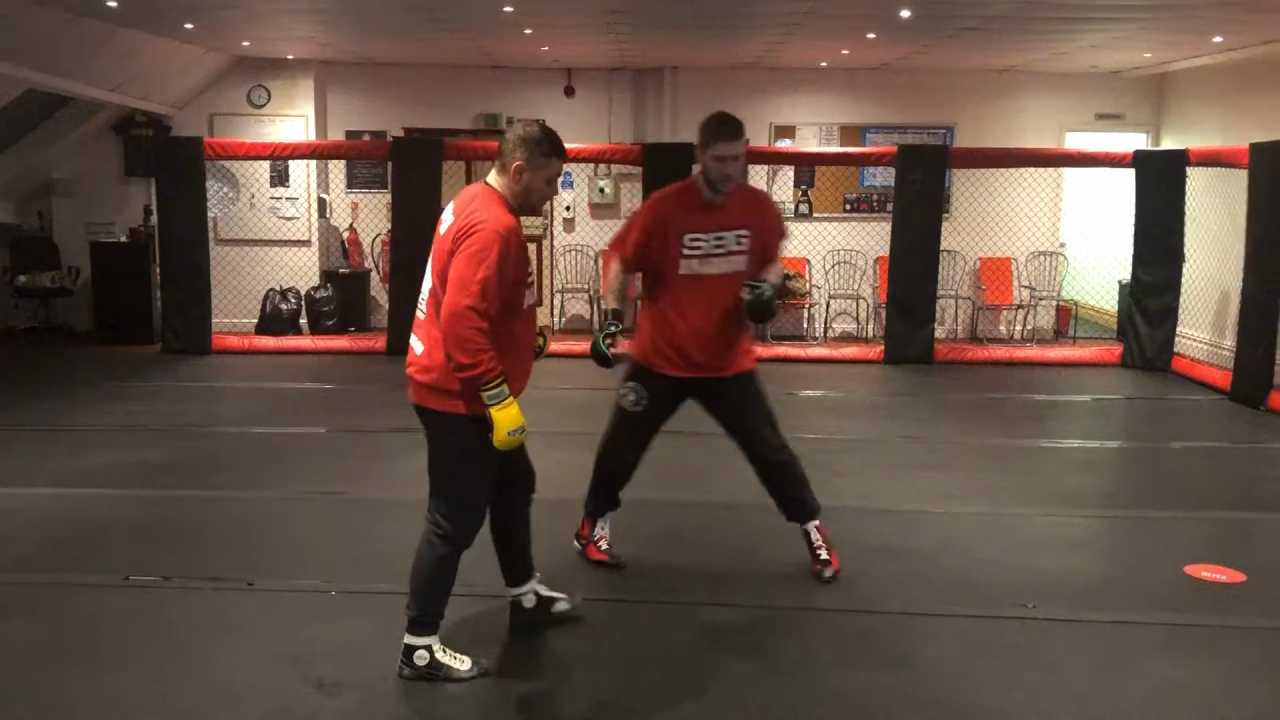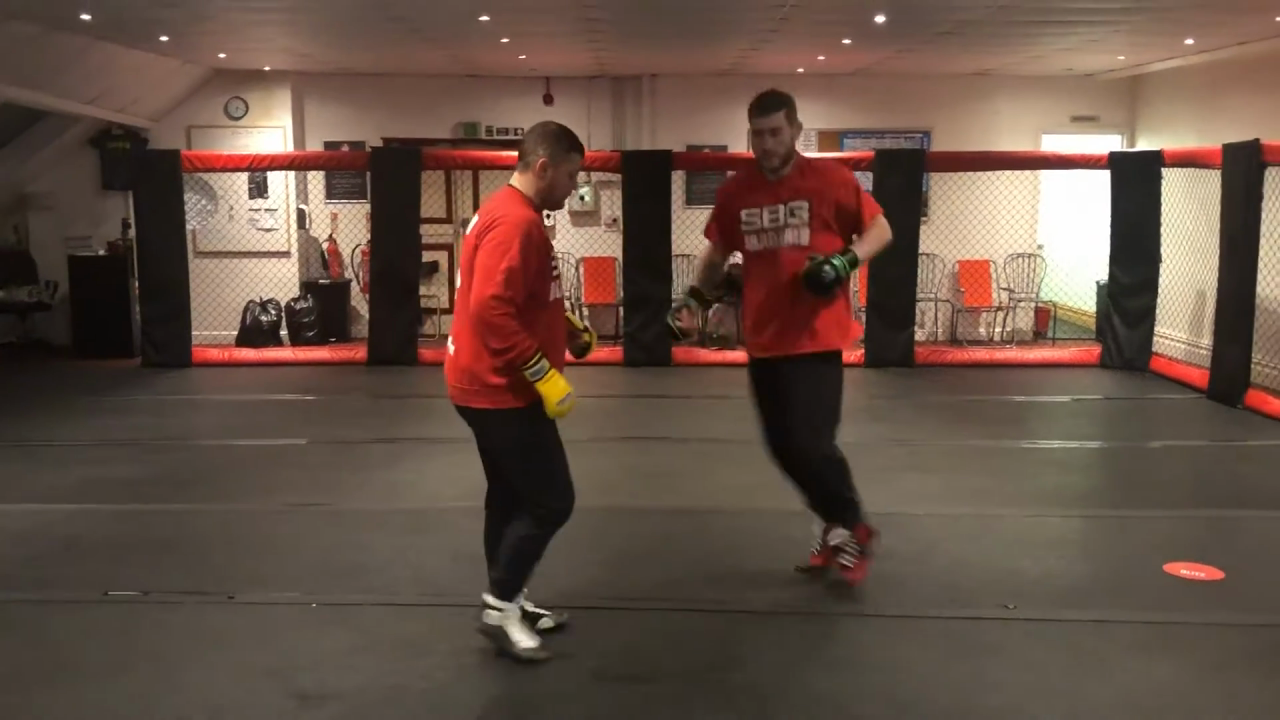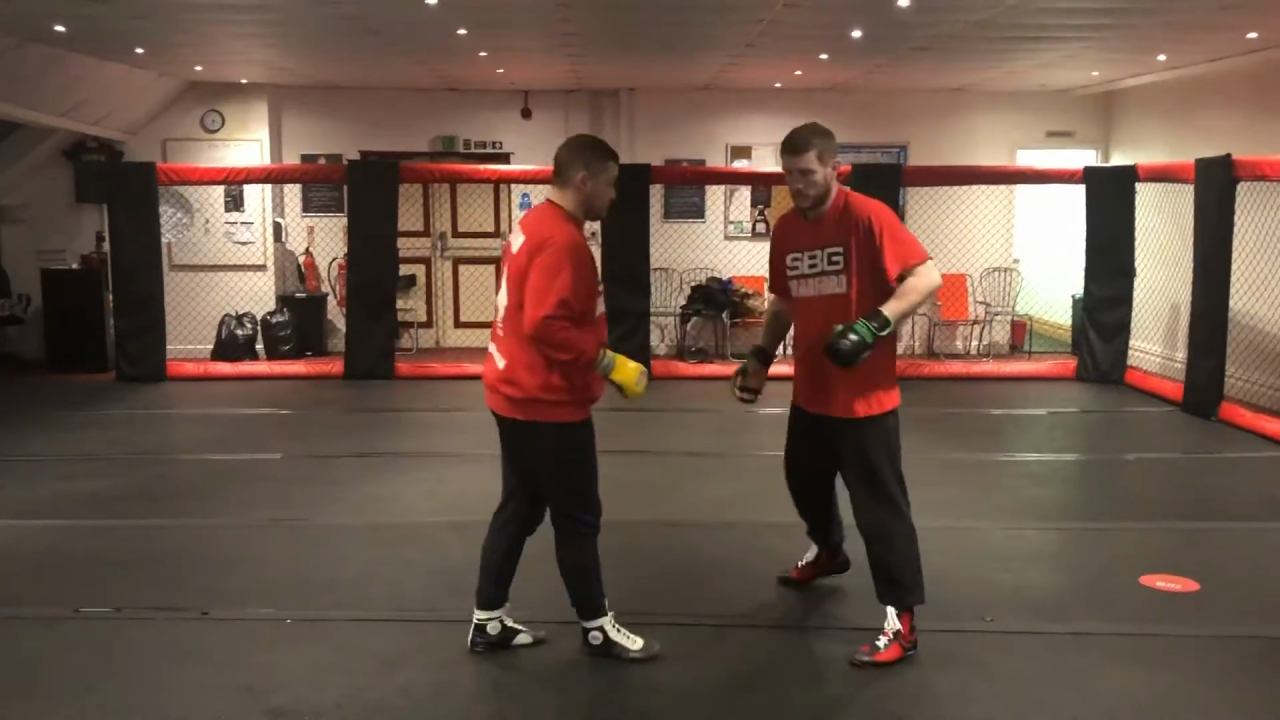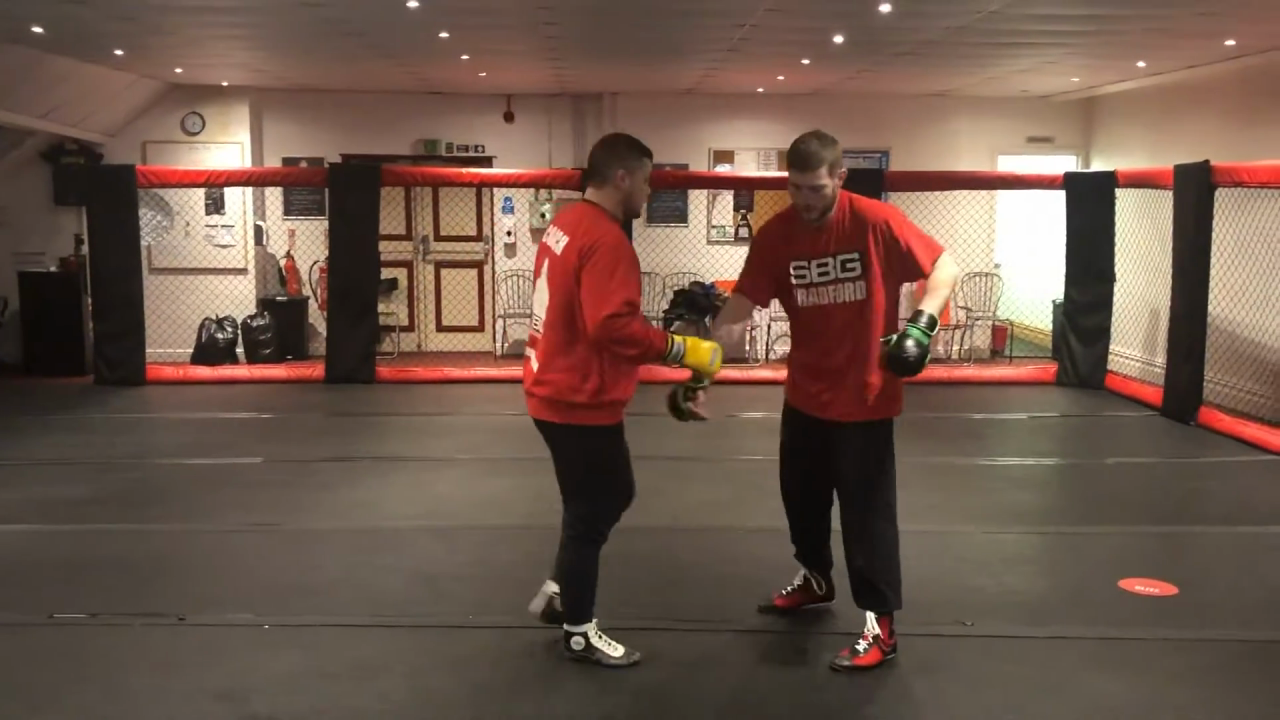
dt=0.4s
person 1, frame 1
left shoulder: (475, 203)
right shoulder: (493, 228)
right elbow: (464, 322)
left wrist: (525, 332)
right wrist: (500, 401)
left hip: (460, 389)
right hip: (458, 396)
left knee: (513, 487)
right knee: (455, 519)
left ankle: (524, 598)
right ankle: (420, 646)
person 1, frame 2
left shoulder: (511, 211)
right shoulder: (515, 222)
right elbow: (492, 310)
left wrist: (568, 329)
right wrist: (544, 376)
left hip: (494, 386)
right hip: (501, 390)
left knee: (512, 497)
right knee: (551, 499)
left ankle: (506, 604)
right ankle: (501, 607)
person 1, frame 3
left shoulder: (537, 222)
right shoulder: (562, 240)
right elbow: (547, 326)
left wrist: (595, 340)
right wrist: (611, 365)
left hip: (517, 394)
right hip: (549, 404)
left knee: (520, 508)
right knee: (578, 518)
left ankle: (488, 620)
right ankle: (597, 627)
person 1, frame 4
left shoulder: (565, 222)
right shoulder: (606, 240)
right elbow: (613, 326)
right wrist: (684, 350)
left hip: (559, 390)
right hip: (581, 403)
left knee: (608, 498)
right knee: (589, 514)
left ankle: (560, 594)
right ankle: (577, 631)
person 2, frame 1
left shoulder: (758, 207)
right shoulder: (664, 206)
left elbow: (771, 260)
right elbow: (620, 263)
left wrist: (765, 288)
right wrist: (611, 319)
left hip: (730, 360)
right hip: (663, 357)
left knee: (767, 448)
right knee: (622, 444)
left ankle: (811, 529)
right ankle: (594, 524)
person 2, frame 2
left shoulder: (830, 179)
right shoulder: (736, 190)
left elbow: (880, 230)
right elbow: (717, 251)
left wrist: (845, 261)
right wrist: (695, 296)
left hip: (816, 338)
right hip: (764, 340)
left knee: (810, 441)
right knee: (784, 443)
left ankle: (854, 528)
right ankle: (834, 526)
person 2, frame 3
left shoulder: (868, 217)
right shoulder: (785, 229)
left elbow: (927, 277)
left wrist: (872, 326)
right wrist: (761, 357)
left hip: (865, 393)
right hip: (810, 391)
left knee: (879, 503)
right knee: (804, 479)
left ankle: (900, 618)
right ankle: (827, 551)
person 2, frame 4
left shoulder: (877, 221)
right shoulder: (775, 234)
left elbow: (944, 266)
right elbow: (739, 307)
left wrist: (920, 326)
left hip: (865, 399)
right hip: (804, 397)
left knee: (867, 511)
right knee: (800, 499)
left ankle: (880, 624)
right ankle: (816, 580)
